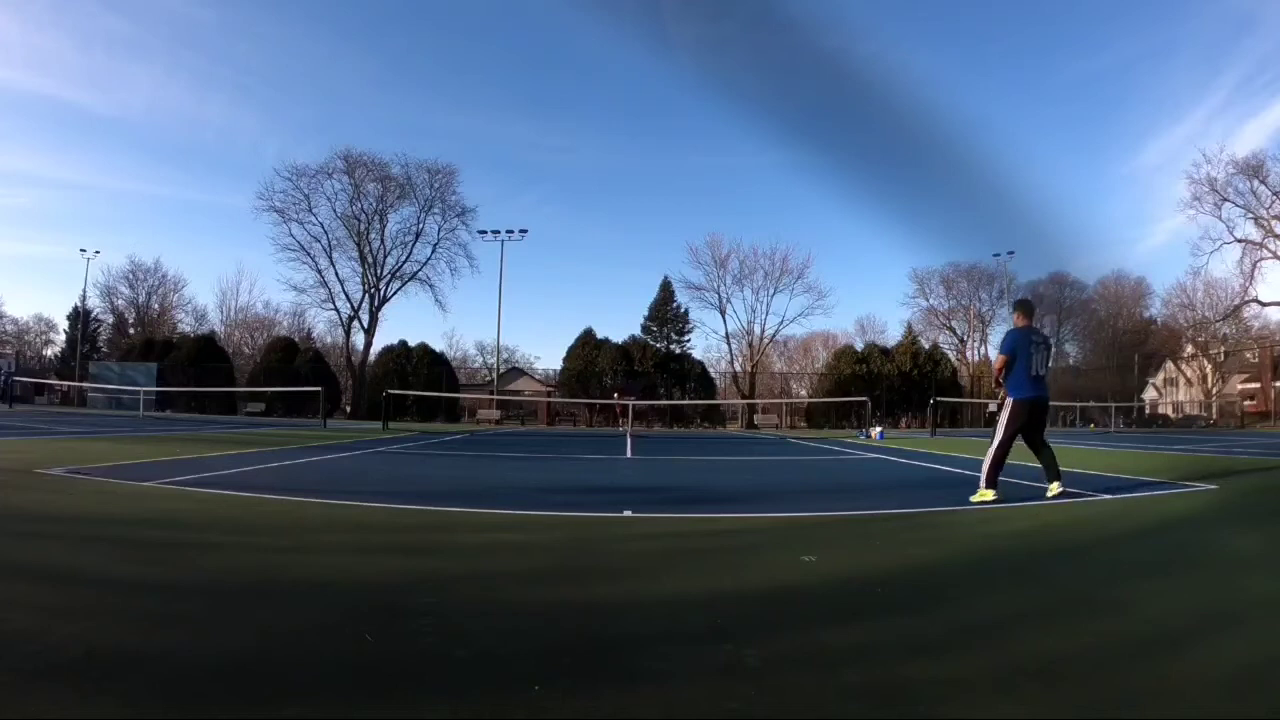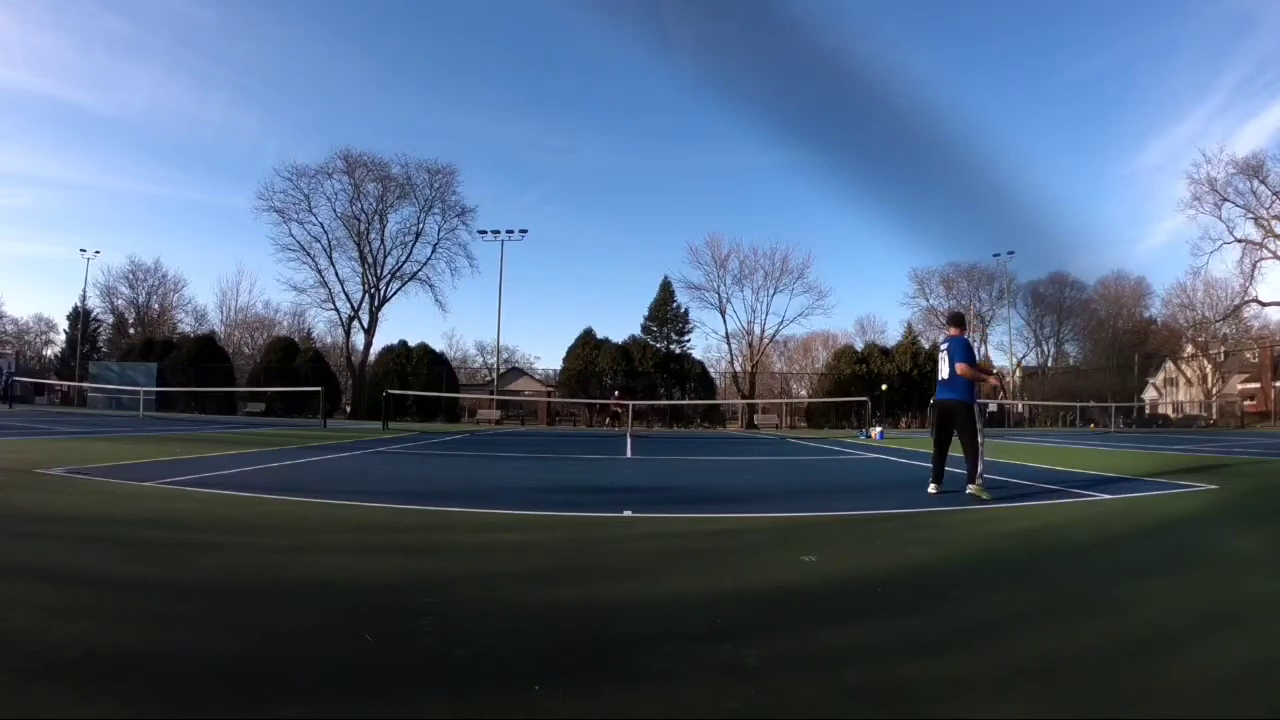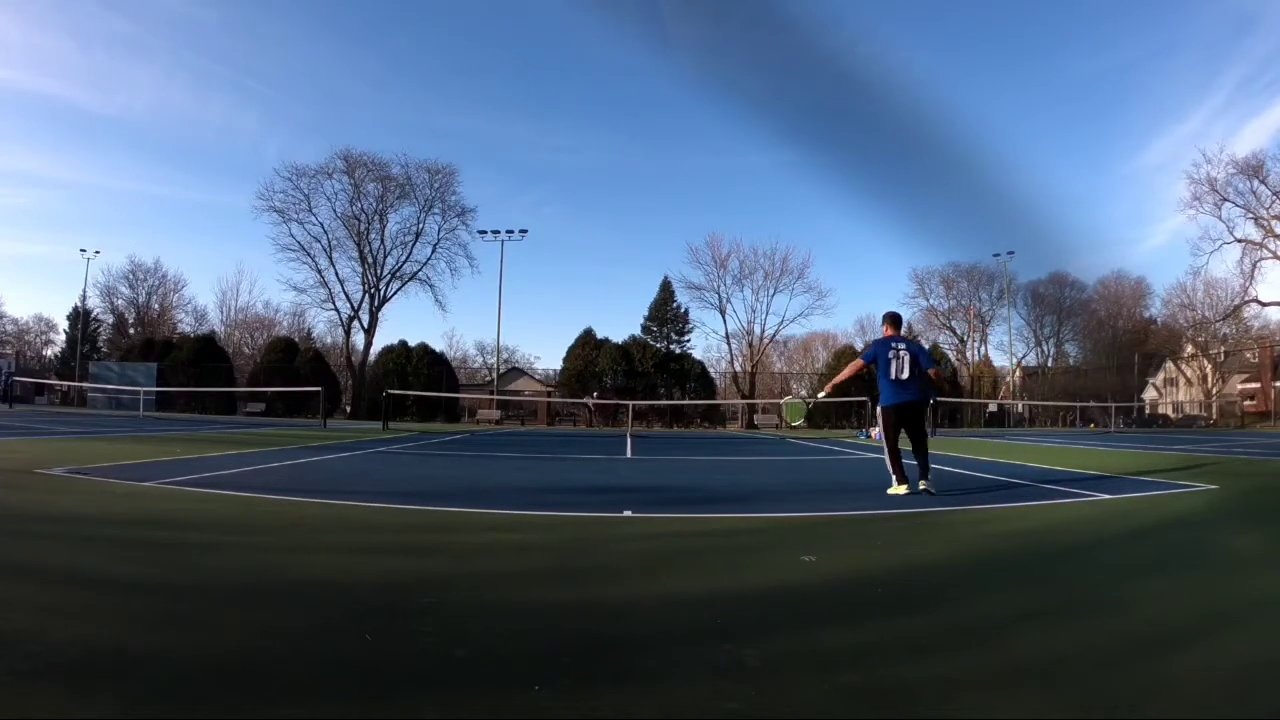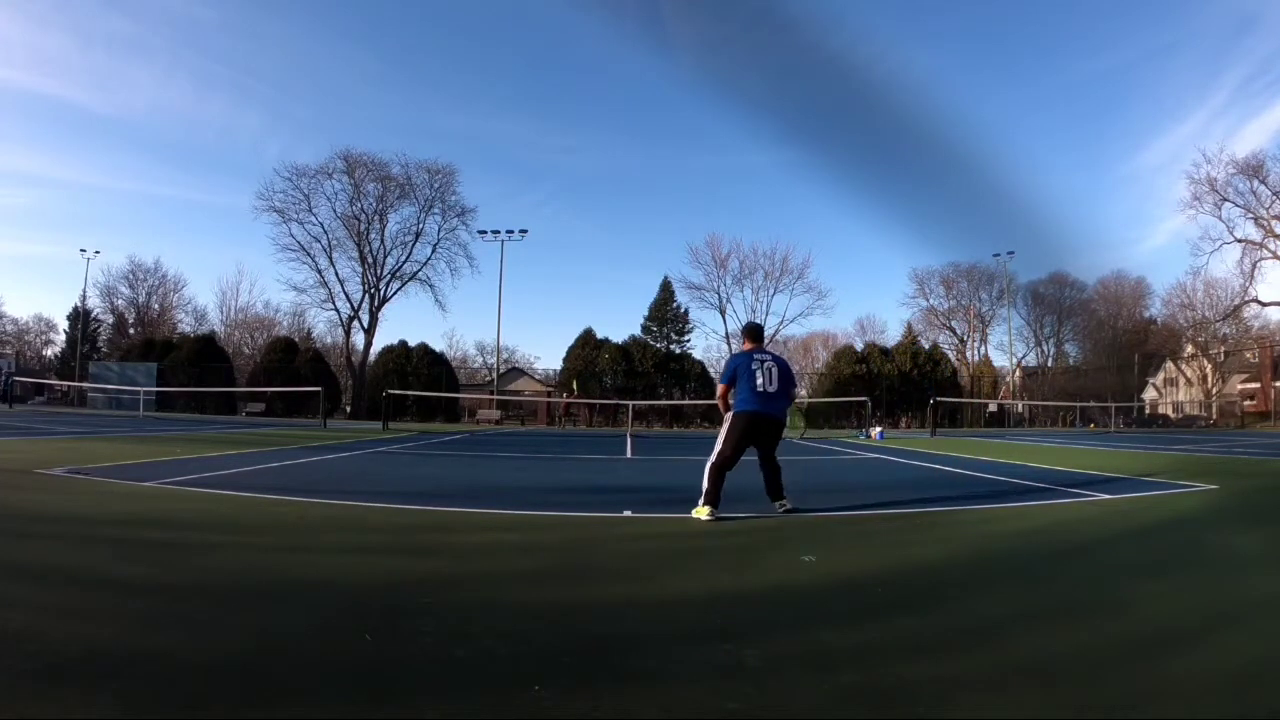
dt=1s
person 1, frame 1
left shoulder: (1014, 334)
right shoulder: (1045, 339)
left elbow: (999, 365)
left wrist: (997, 381)
left hip: (1020, 399)
right hip: (1041, 398)
left knee: (1000, 444)
right knee: (1038, 443)
left ankle: (988, 489)
right ankle: (1055, 482)
person 1, frame 2
left shoulder: (944, 344)
right shoulder: (961, 342)
right elbow: (962, 370)
left wrist: (986, 376)
right wrist: (987, 379)
left hip: (940, 401)
right hip: (961, 402)
left knee: (940, 444)
right knee: (973, 445)
left ankle: (934, 483)
right ankle: (974, 484)
person 1, frame 3
left shoulder: (879, 345)
right shoulder: (915, 347)
left elbow: (856, 366)
right elbow: (933, 372)
left wrist: (833, 383)
left hip: (890, 405)
right hip: (915, 403)
left knee: (891, 447)
right knee: (919, 444)
left ankle: (901, 483)
right ankle: (924, 479)
person 1, frame 4
left shoulder: (737, 359)
right shoulder: (780, 362)
left elbow: (721, 393)
right elbow: (792, 396)
left wrist: (728, 414)
left hip: (745, 415)
right hip: (775, 419)
left knee: (719, 462)
right knee: (768, 460)
left ankle: (707, 506)
right ankle: (780, 500)
